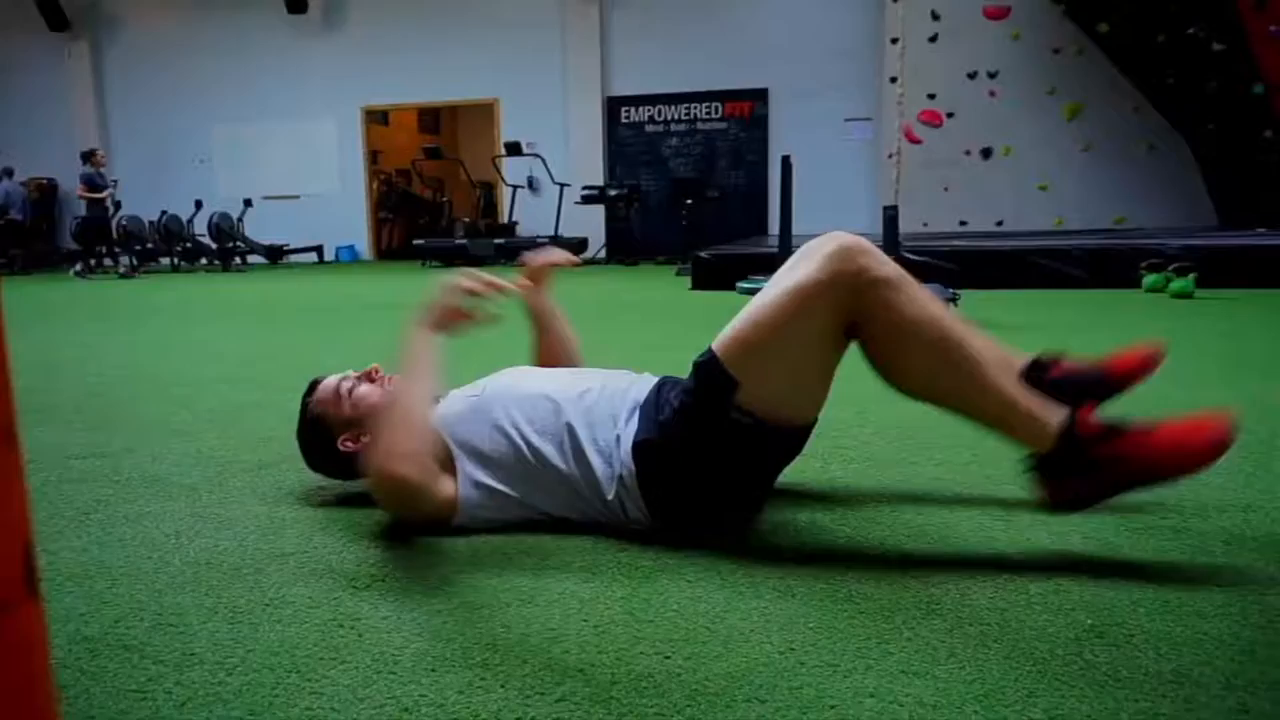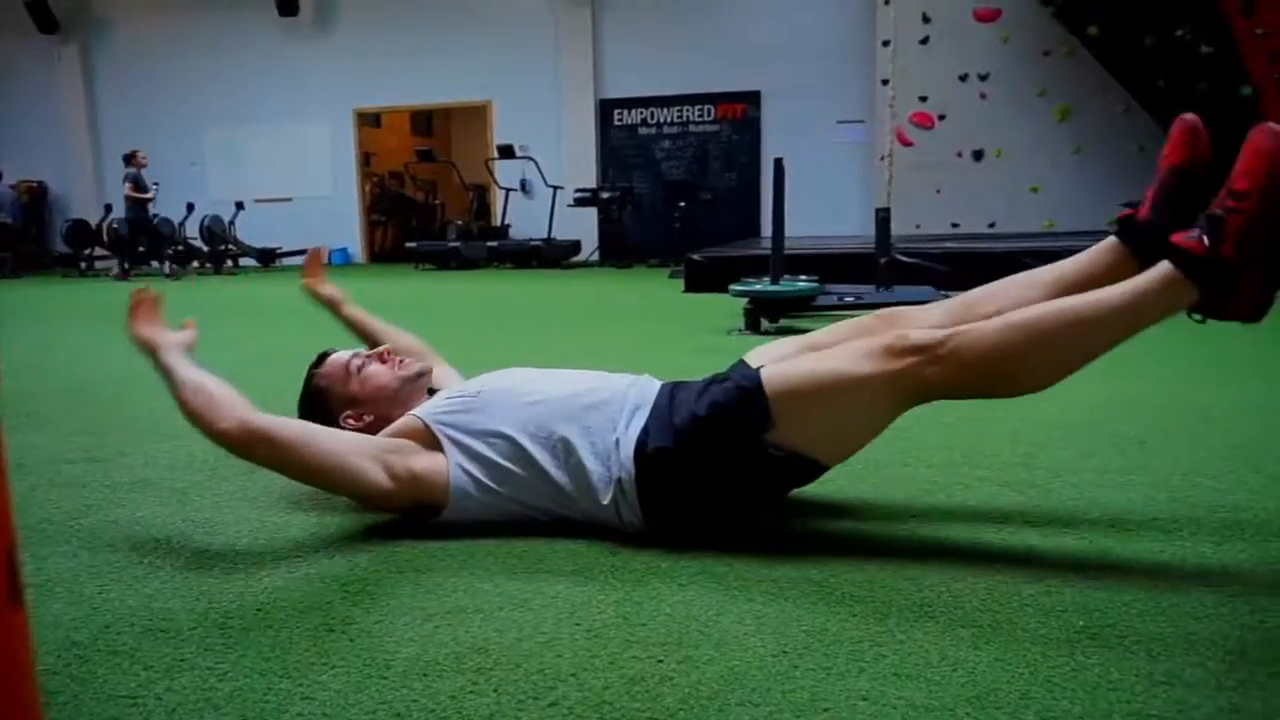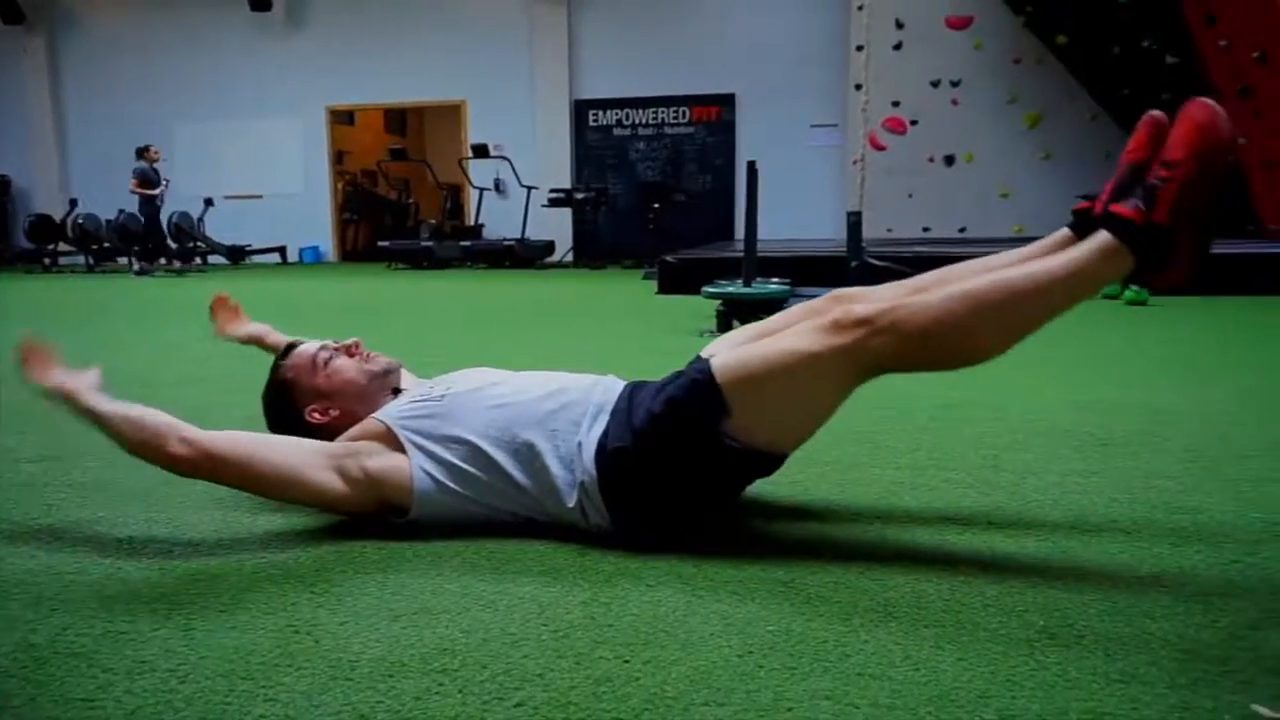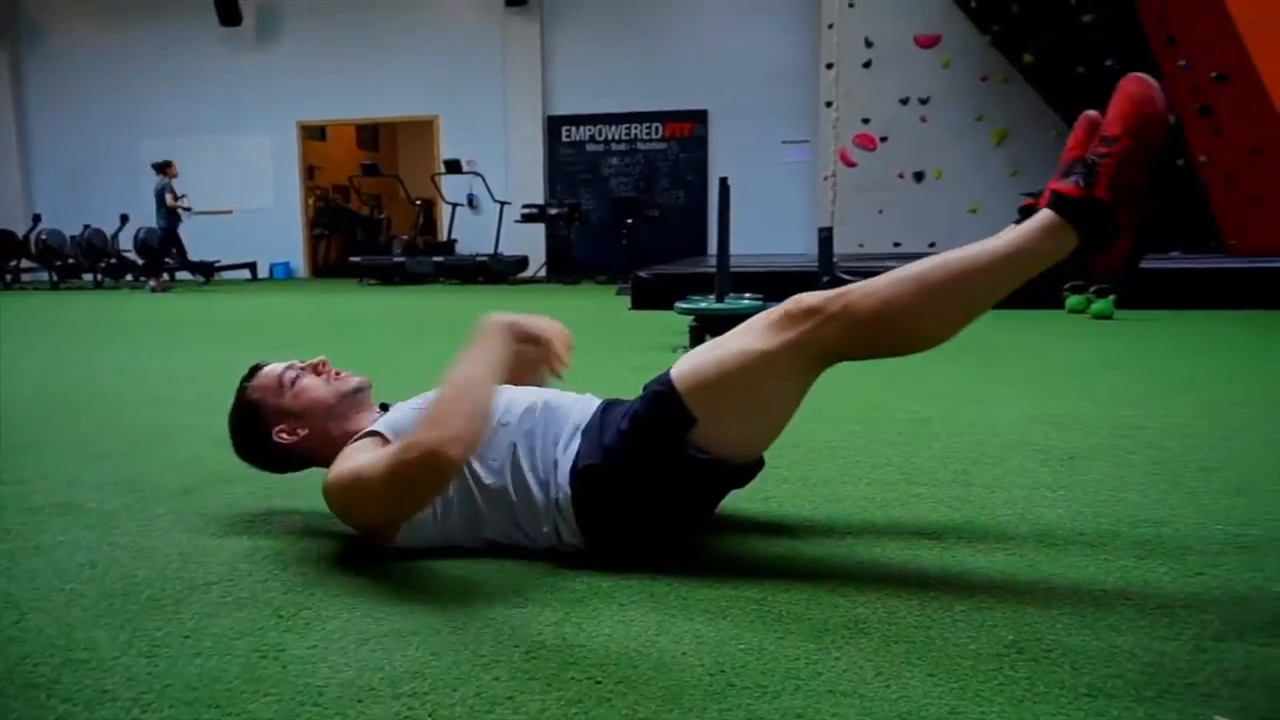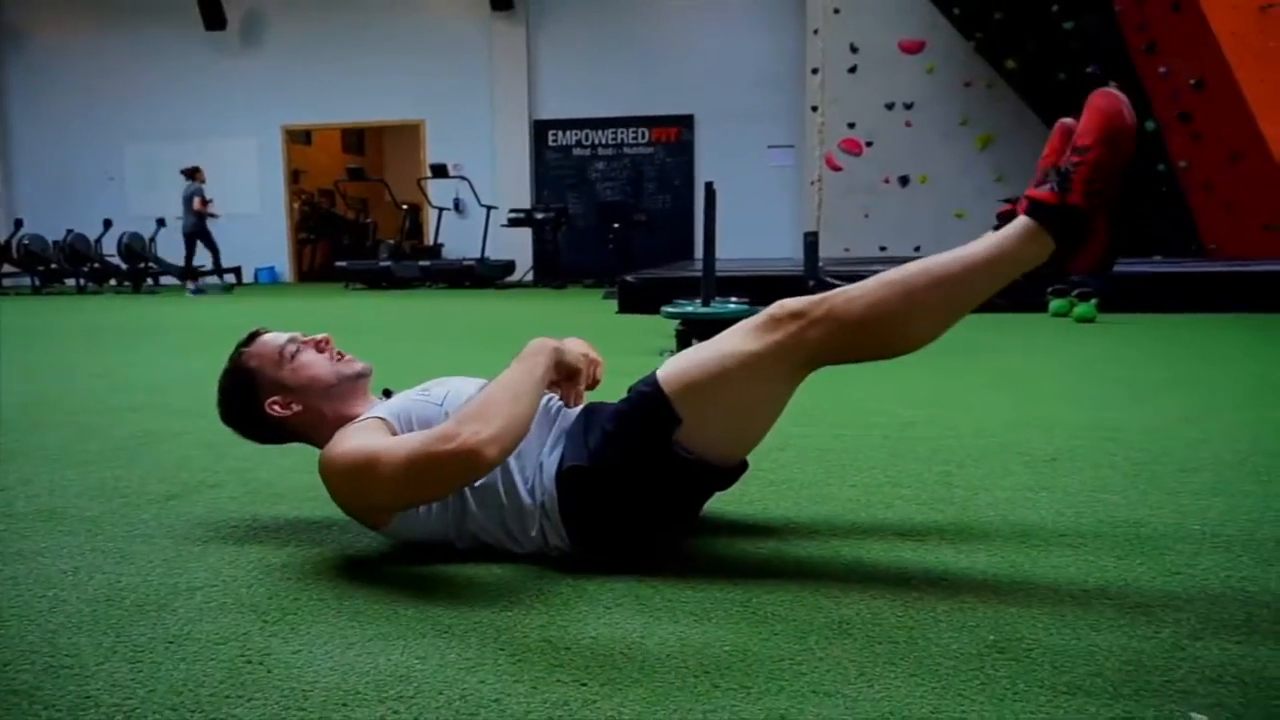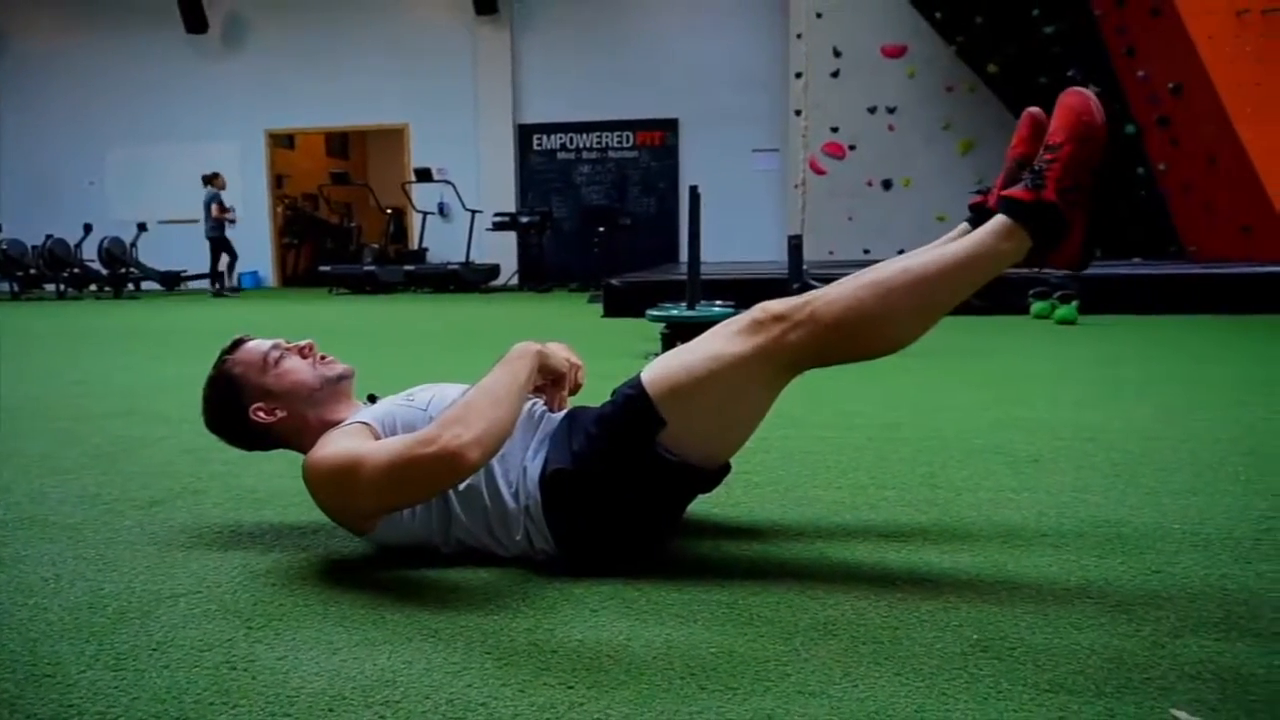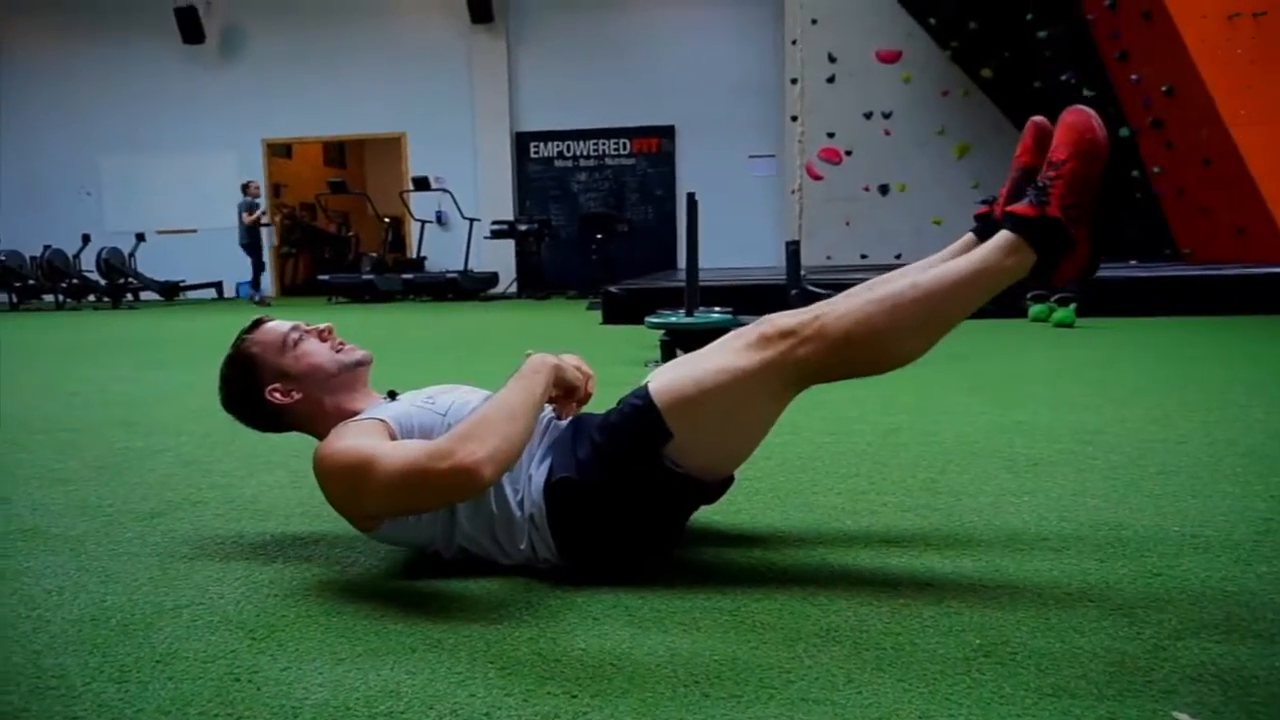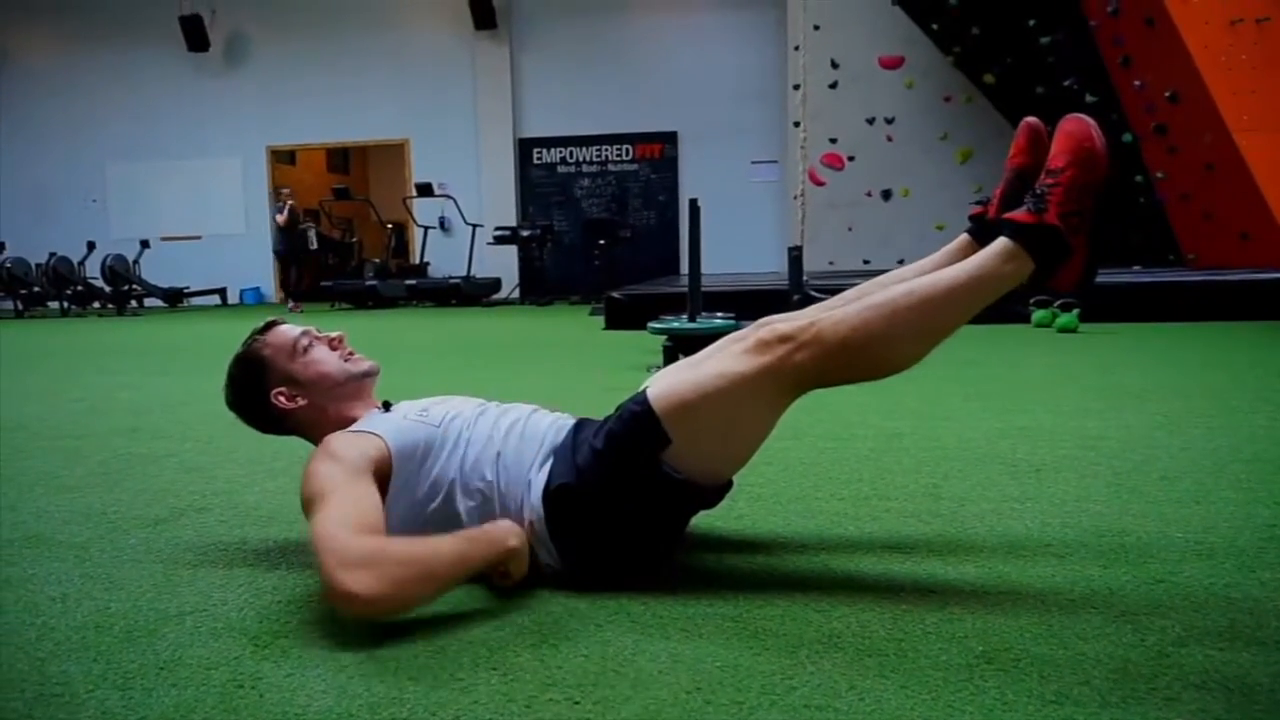
dt=0.5s
person 1, frame 1
left shoulder: (456, 417)
right shoulder: (422, 471)
left elbow: (564, 379)
right elbow: (394, 469)
left wrist: (537, 296)
right wrist: (425, 332)
left hip: (679, 433)
right hip: (676, 460)
left knee: (845, 267)
right knee: (843, 263)
left ankle: (1041, 391)
right ankle: (1067, 448)
person 1, frame 2
left shoulder: (450, 407)
right shoulder: (398, 463)
left elbow: (420, 353)
right elbow: (245, 427)
left wrist: (334, 297)
right wrist: (171, 353)
left hip: (682, 418)
right hip: (677, 466)
left knee: (906, 323)
right knee: (920, 355)
left ankle: (1138, 247)
person 1, frame 3
left shoulder: (410, 411)
right shoulder: (356, 459)
left elbow: (340, 362)
right elbow: (180, 442)
left wrist: (253, 331)
right wrist: (81, 390)
left hip: (639, 430)
right hip: (639, 463)
left knee: (855, 306)
right knee: (859, 328)
left ankle: (1100, 233)
right ankle: (1124, 241)
person 1, frame 4
left shoulder: (396, 435)
right shoulder: (358, 484)
left elbow: (496, 399)
right elbow: (441, 448)
left wrist: (518, 342)
right wrist: (496, 331)
left hip: (623, 449)
right hip: (617, 484)
left knee: (818, 315)
right knee: (815, 321)
left ankle: (1055, 224)
right ankle: (1075, 223)
person 1, frame 5
left shoulder: (395, 416)
right shoulder: (352, 459)
right elbow: (474, 448)
left wrist: (555, 370)
right wrist: (538, 353)
left hip: (609, 460)
right hip: (602, 488)
left knee: (803, 321)
right knee: (799, 325)
left ankle: (1030, 227)
right ankle: (1048, 229)
person 1, frame 6
left shoulder: (379, 420)
right shoulder: (335, 464)
right elbow: (458, 451)
left wrist: (540, 372)
right wrist: (523, 355)
left hip: (590, 453)
right hip: (586, 489)
left knee: (779, 322)
right knee: (784, 327)
left ankle: (995, 224)
right ankle: (1026, 225)
person 1, frame 7
left shoulder: (398, 414)
right shoulder: (346, 455)
right elbow: (469, 466)
left wrist: (556, 382)
right wrist: (537, 369)
left hip: (597, 467)
right hip: (590, 499)
left knee: (784, 331)
right knee: (792, 343)
left ankle: (996, 236)
right ankle: (1028, 242)
person 1, frame 8
left shoulder: (400, 426)
right shoulder: (342, 459)
right elbow: (356, 581)
left wrist: (539, 466)
right wrist: (491, 540)
left hip: (594, 466)
right hip: (590, 502)
left knee: (784, 331)
right knee: (788, 349)
left ankle: (988, 240)
right ankle: (1028, 248)
